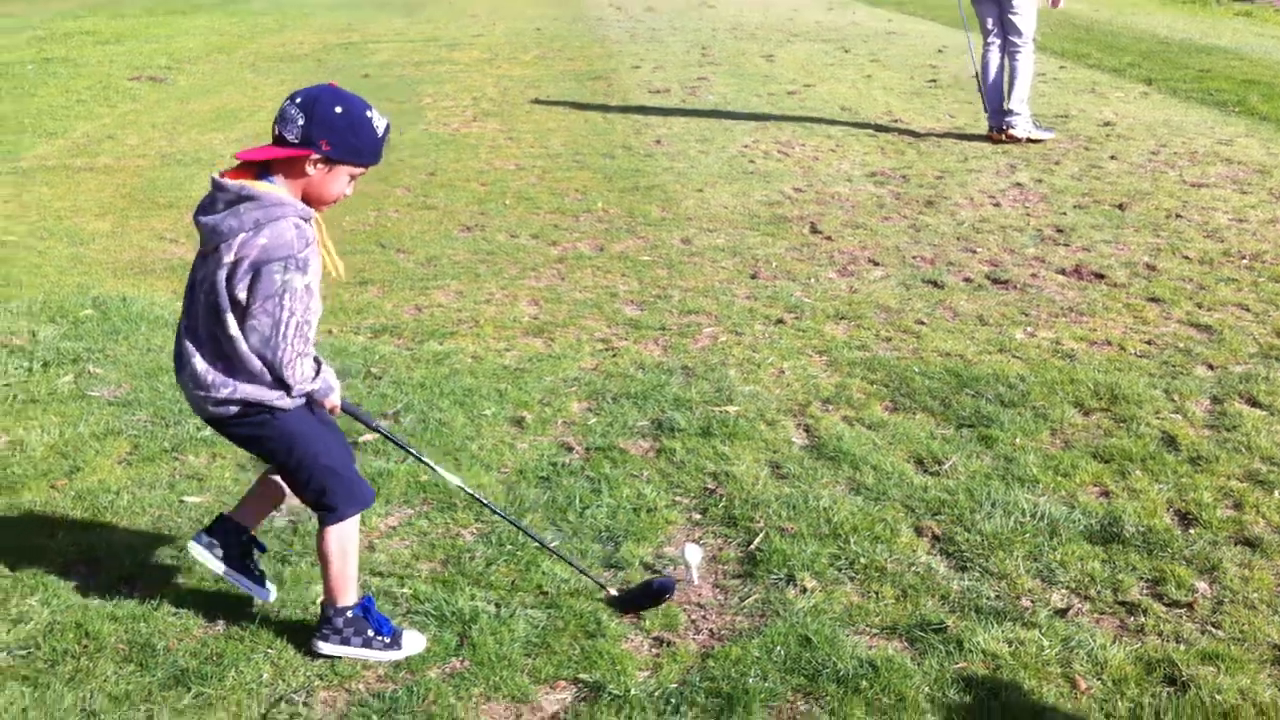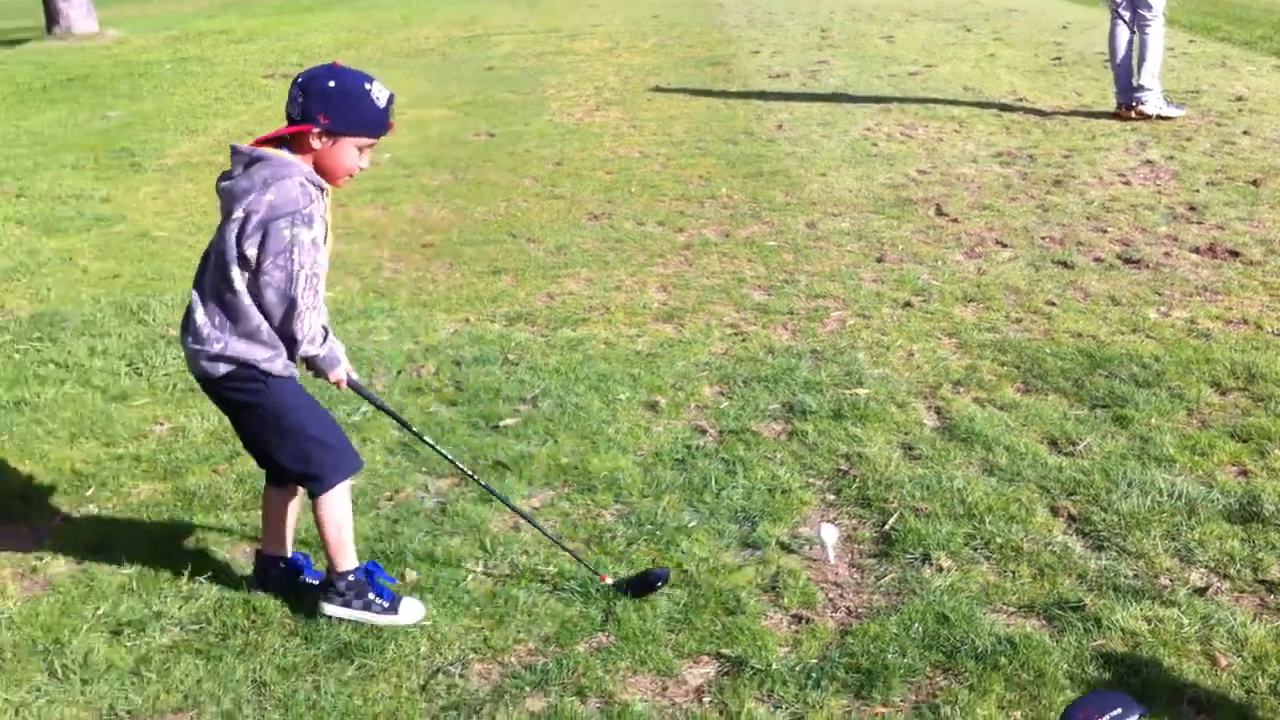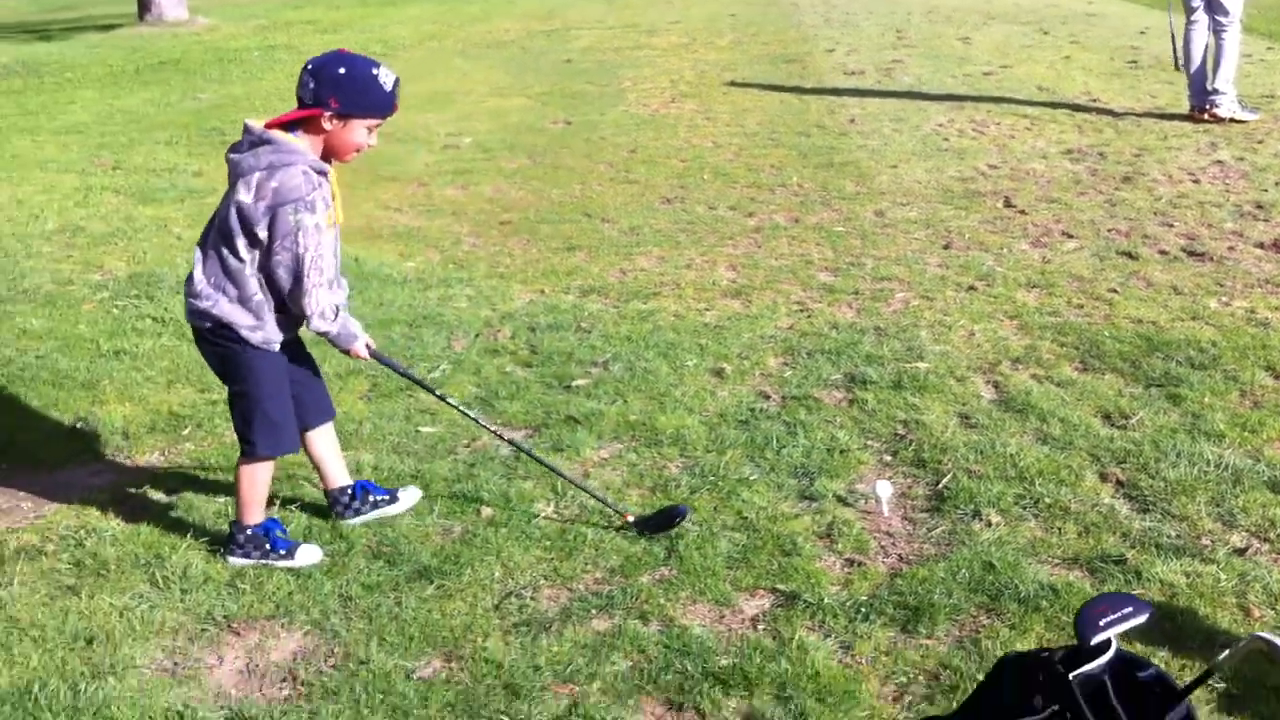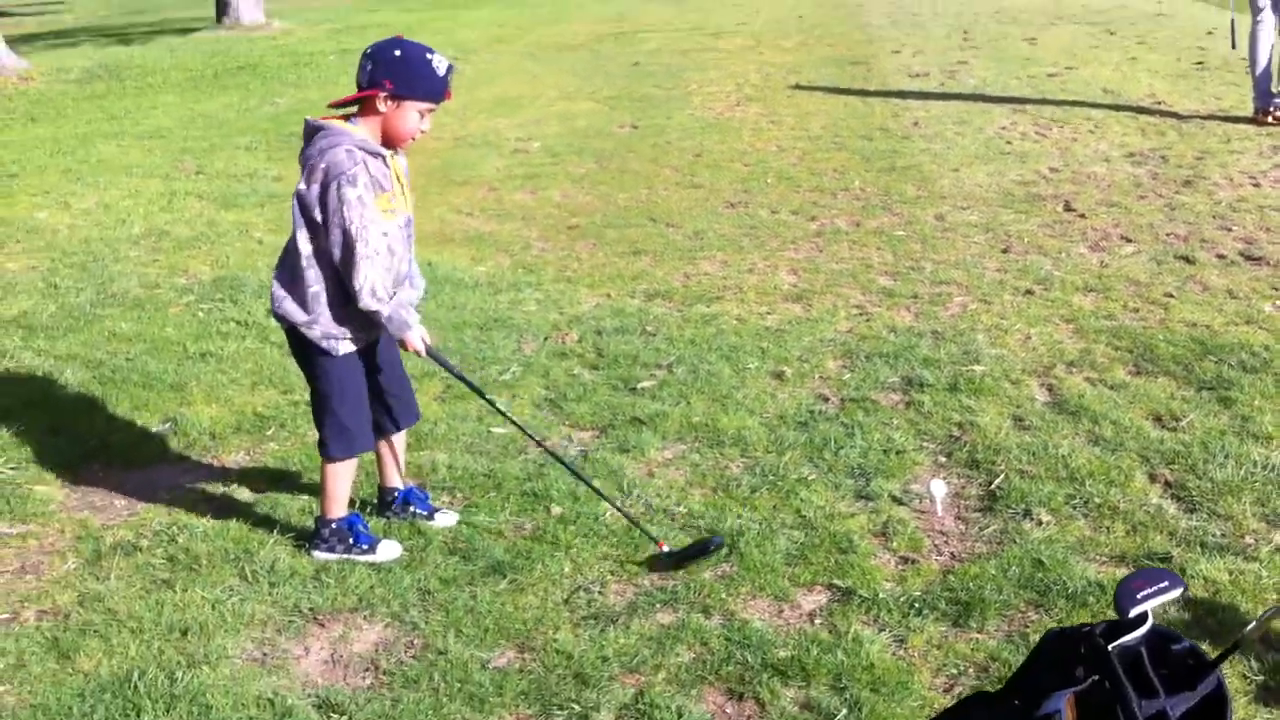
dt=0.4s
person 1, frame 1
left shoulder: (246, 196)
right shoulder: (285, 242)
right elbow: (282, 347)
left wrist: (312, 380)
right wrist: (323, 385)
left hip: (225, 371)
right hip: (246, 391)
left knee: (322, 453)
right knee: (343, 491)
left ankle: (229, 535)
right ankle: (344, 620)
person 1, frame 2
left shoulder: (272, 179)
right shoulder: (296, 202)
right elbow: (294, 304)
left wrist: (319, 349)
right wrist: (328, 356)
left hip: (233, 350)
right hip: (245, 359)
left knee: (290, 462)
right knee: (331, 462)
left ankle: (277, 564)
right ankle: (348, 582)
person 1, frame 3
left shoulder: (290, 156)
right shoulder: (297, 187)
left elbow: (312, 261)
right elbow: (304, 279)
left wrist: (339, 314)
right wrist: (345, 332)
left hip: (261, 311)
right hip: (237, 319)
left knee: (311, 402)
right knee: (270, 429)
left ankle: (344, 493)
right ankle: (249, 535)
person 1, frame 4
left shoulder: (387, 156)
right shoulder: (346, 165)
left elbow: (396, 246)
right elbow: (361, 261)
left wrist: (403, 304)
right wrist: (402, 321)
left hip: (363, 314)
right hip: (326, 319)
left knee: (391, 410)
right knee: (348, 428)
left ankle: (395, 495)
right ankle: (333, 530)
